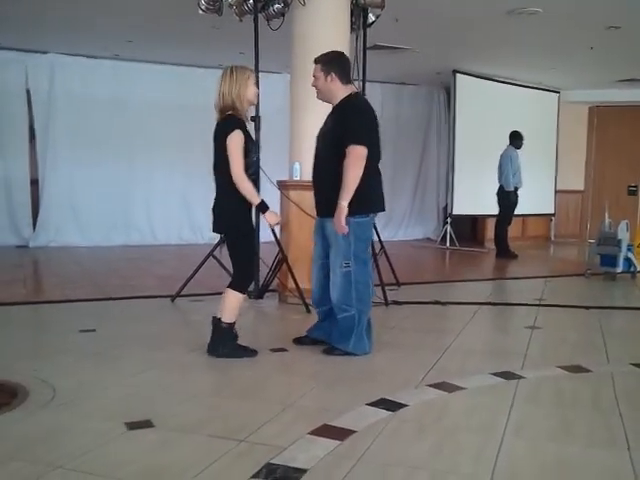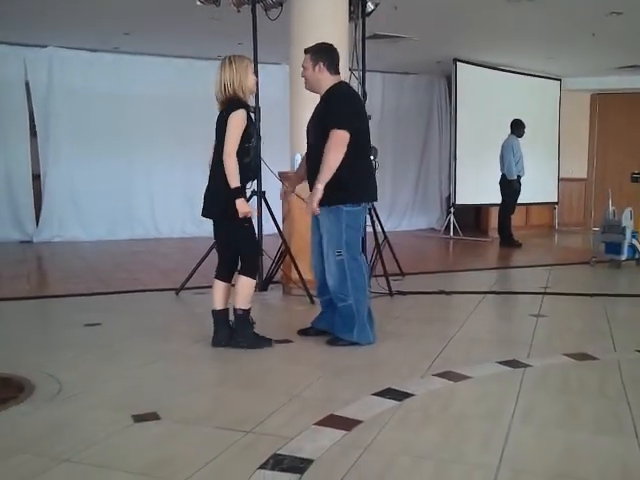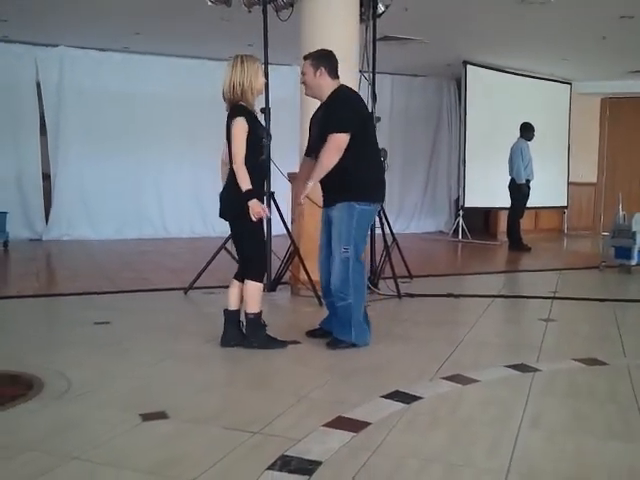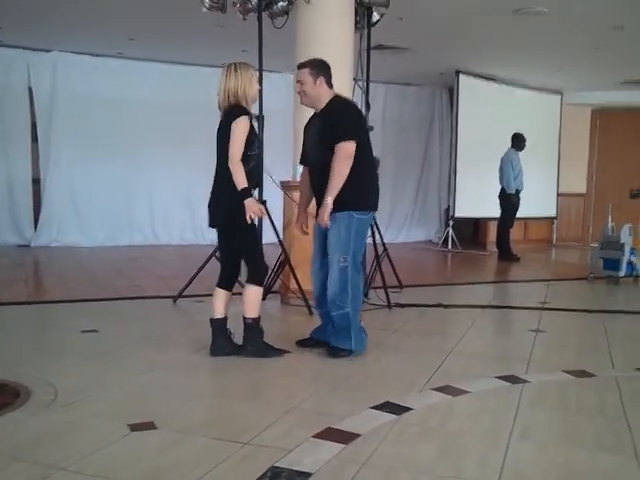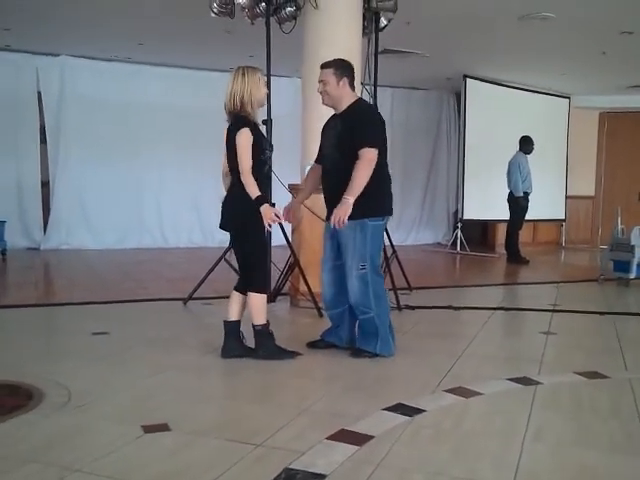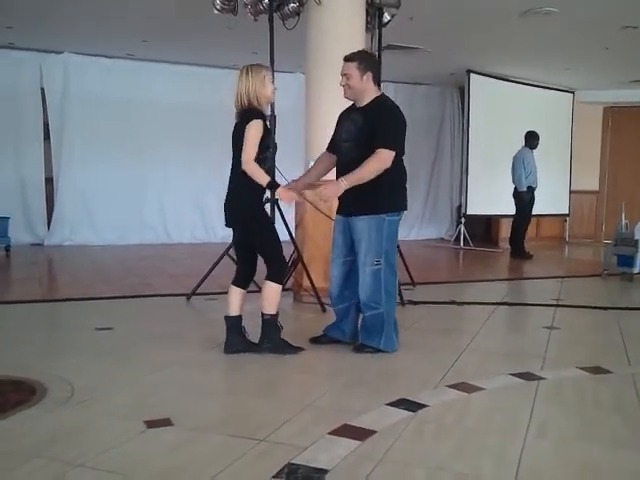
dt=0.3s
person 1, frame 1
left shoulder: (356, 109)
right shoulder: (338, 111)
left elbow: (356, 157)
left wrist: (343, 204)
left hip: (353, 209)
right hip: (329, 208)
left knee: (349, 273)
right knee: (324, 273)
left ankle: (353, 340)
right ankle: (327, 329)
person 1, frame 2
left shoulder: (341, 97)
right shoulder: (329, 100)
left elbow: (338, 143)
right elbow: (314, 152)
left wrist: (319, 185)
right wrist: (294, 181)
left hip: (346, 196)
right hip: (329, 195)
left knee: (343, 261)
right knee: (323, 262)
left ankle: (356, 330)
right ankle: (329, 320)
person 1, frame 3
left shoulder: (345, 100)
right shoulder: (322, 112)
left elbow: (336, 146)
right elbow: (311, 158)
left wrist: (310, 182)
right wrist: (299, 194)
left hip: (357, 195)
right hip: (335, 196)
left knee: (345, 259)
right knee: (329, 262)
left ankle: (352, 330)
right ankle: (335, 323)
person 1, frame 4
left shoulder: (343, 110)
right shoulder: (313, 122)
left elbow: (345, 154)
right elbow: (309, 170)
left wrist: (328, 198)
right wrist: (302, 210)
left hip: (351, 205)
right hip: (328, 207)
left knee: (342, 269)
right knee: (322, 270)
left ankle: (348, 338)
right ankle: (328, 331)
person 1, frame 5
left shoulder: (365, 115)
right shoulder: (331, 124)
left elbow: (368, 160)
right elbow: (320, 167)
left wrist: (348, 200)
right wrist: (297, 202)
left hip: (365, 212)
right hip: (338, 211)
left knee: (362, 276)
right knee: (333, 274)
left ankle: (376, 341)
right ankle: (340, 333)
person 1, frame 6
left shoulder: (387, 112)
right shoulder: (347, 115)
left elbow: (383, 159)
right elbow: (331, 156)
left wrist: (341, 184)
right wrist: (300, 183)
left hip: (379, 208)
right hip: (349, 207)
left knee: (373, 271)
right knee: (341, 269)
left ankle: (379, 336)
right ankle: (343, 328)
person 2, frame 1
left shoulder: (224, 124)
right shoulder: (235, 124)
right elbow: (238, 174)
right wrist: (263, 207)
left hip: (228, 209)
right hip: (235, 210)
left knee: (242, 273)
right knee: (244, 274)
left ankle: (219, 337)
right ankle: (225, 340)
person 2, frame 2
left shoulder: (228, 110)
right shoulder: (239, 107)
right elbow: (229, 155)
right wrist: (238, 195)
left hip: (219, 196)
right hip: (228, 197)
left knee: (227, 262)
right knee: (250, 259)
left ankle: (222, 329)
right ankle: (243, 329)
person 2, frame 3
left shoulder: (238, 111)
right shoulder: (242, 113)
right elbow: (238, 160)
right wrist: (251, 197)
left hip: (235, 198)
right hip: (243, 199)
left knee: (247, 264)
right knee: (256, 263)
left ankle: (232, 329)
right ankle: (255, 331)
person 2, frame 4
left shoulder: (228, 117)
right shoulder: (241, 114)
right elbow: (234, 161)
right wrist: (246, 196)
left hip: (223, 203)
right hip: (233, 204)
left knee: (229, 271)
right knee: (257, 266)
left ankle: (220, 339)
right ankle: (253, 339)
person 2, frame 5
left shoulder: (235, 124)
right shoulder: (245, 124)
left elbow: (227, 170)
right elbow: (245, 171)
right wrist: (262, 203)
left hip: (237, 209)
right hip: (246, 210)
left knee: (247, 275)
right knee: (259, 275)
left ankle: (232, 341)
right ankle: (264, 343)
person 2, frame 6
left shoulder: (244, 118)
right shoulder: (255, 117)
right elbow: (248, 161)
left wrist: (269, 186)
right wrist: (275, 186)
left hip: (238, 203)
right hip: (248, 204)
left knee: (245, 269)
right knee: (277, 264)
left ankle: (234, 337)
right ankle: (270, 335)
person 3, frame 1
left shoulder: (512, 153)
right shoulder: (509, 153)
right elbow: (507, 174)
right wrist: (511, 192)
left hip: (509, 191)
right hip: (507, 192)
left knee: (504, 221)
right knee: (504, 221)
left ankle: (502, 249)
right ankle: (502, 250)
person 3, frame 2
left shoulder: (514, 142)
right shoulder: (510, 142)
right elbow: (509, 163)
left wrist: (515, 180)
right wrist: (514, 180)
left hip: (512, 180)
right hip: (510, 180)
left knee: (507, 210)
right knee: (507, 210)
left ankle: (506, 238)
right ankle: (506, 239)
person 3, frame 3
left shoulder: (524, 145)
right shoulder: (519, 146)
right elbow: (518, 167)
left wrist: (524, 184)
right wrist: (522, 184)
left hip: (522, 184)
right hip: (519, 184)
left knee: (516, 213)
right knee: (516, 214)
left ankle: (515, 242)
right ankle: (515, 243)
person 3, frame 4
left shoulder: (514, 155)
right shoulder: (509, 156)
right elbow: (508, 177)
left wrist: (514, 194)
right wrist: (512, 194)
left hip: (512, 194)
right hip: (509, 194)
left knee: (506, 224)
right knee: (506, 224)
left ankle: (504, 252)
right ankle: (505, 253)
person 3, frame 5
left shoulder: (523, 159)
right shoulder: (517, 159)
right elbow: (515, 180)
left wrist: (523, 197)
right wrist: (519, 197)
left hip: (522, 196)
right hip: (518, 197)
left knee: (516, 226)
right knee: (514, 226)
left ankle: (513, 254)
right ankle: (513, 255)
person 3, frame 6
left shoulder: (530, 154)
right shoulder: (521, 155)
right elbow: (519, 175)
left wrist: (529, 192)
right wrist: (522, 192)
left hip: (529, 191)
right hip: (523, 191)
left knee: (524, 221)
right knee: (521, 221)
left ankle: (518, 249)
right ankle: (517, 250)
